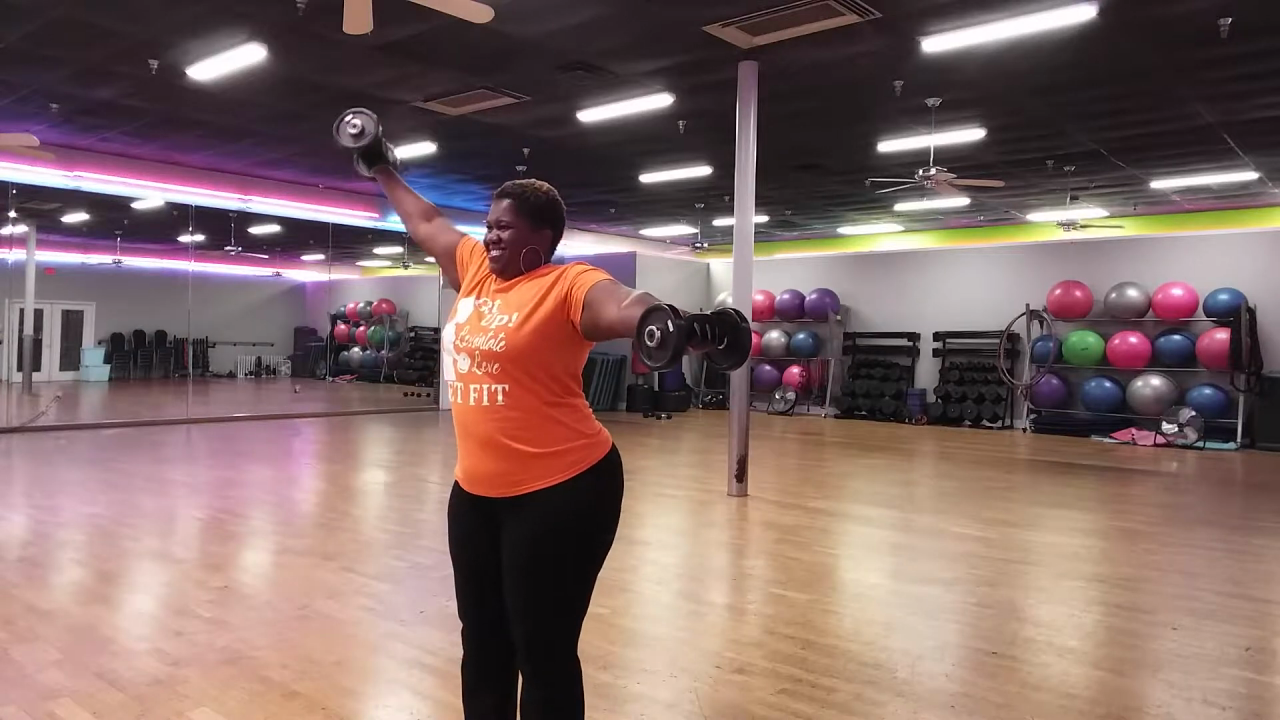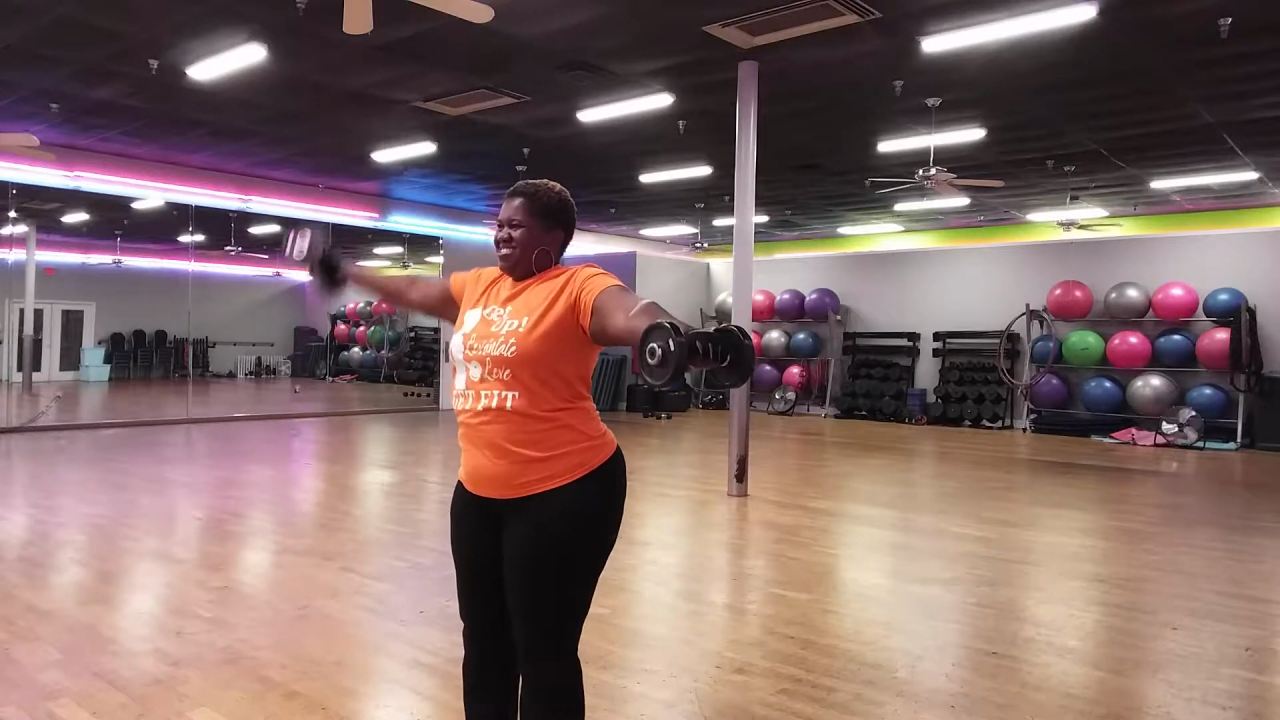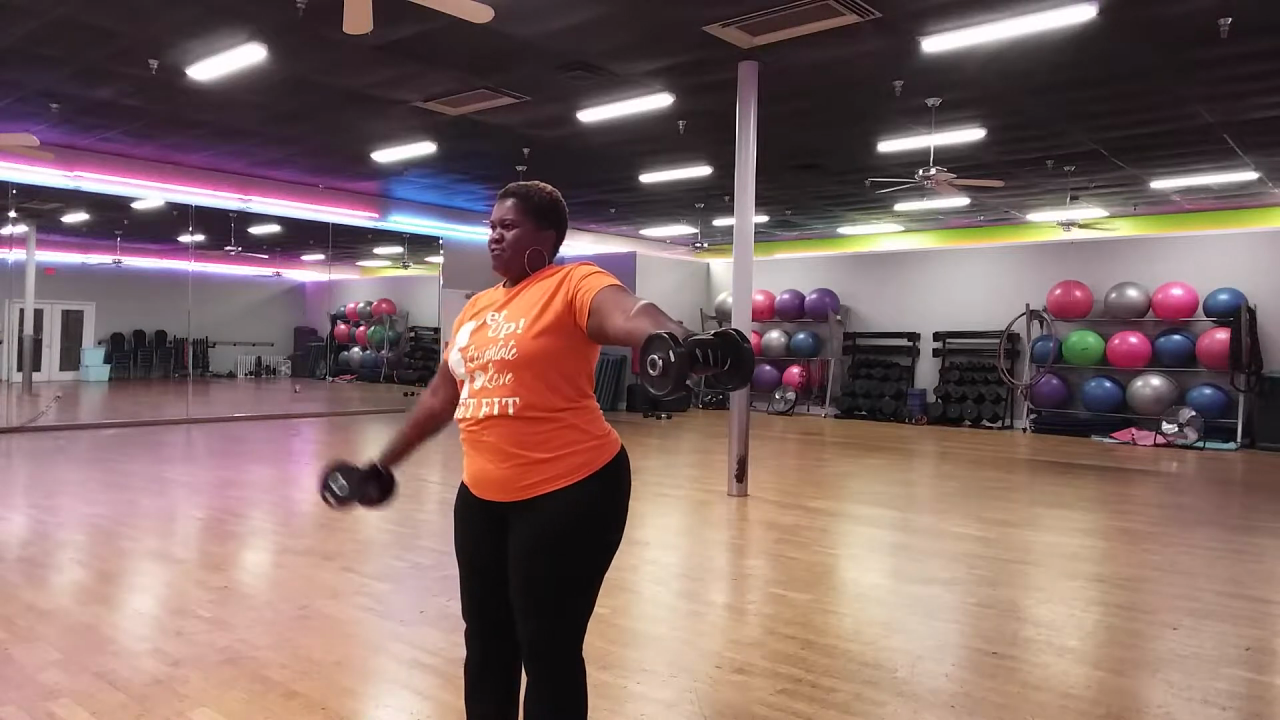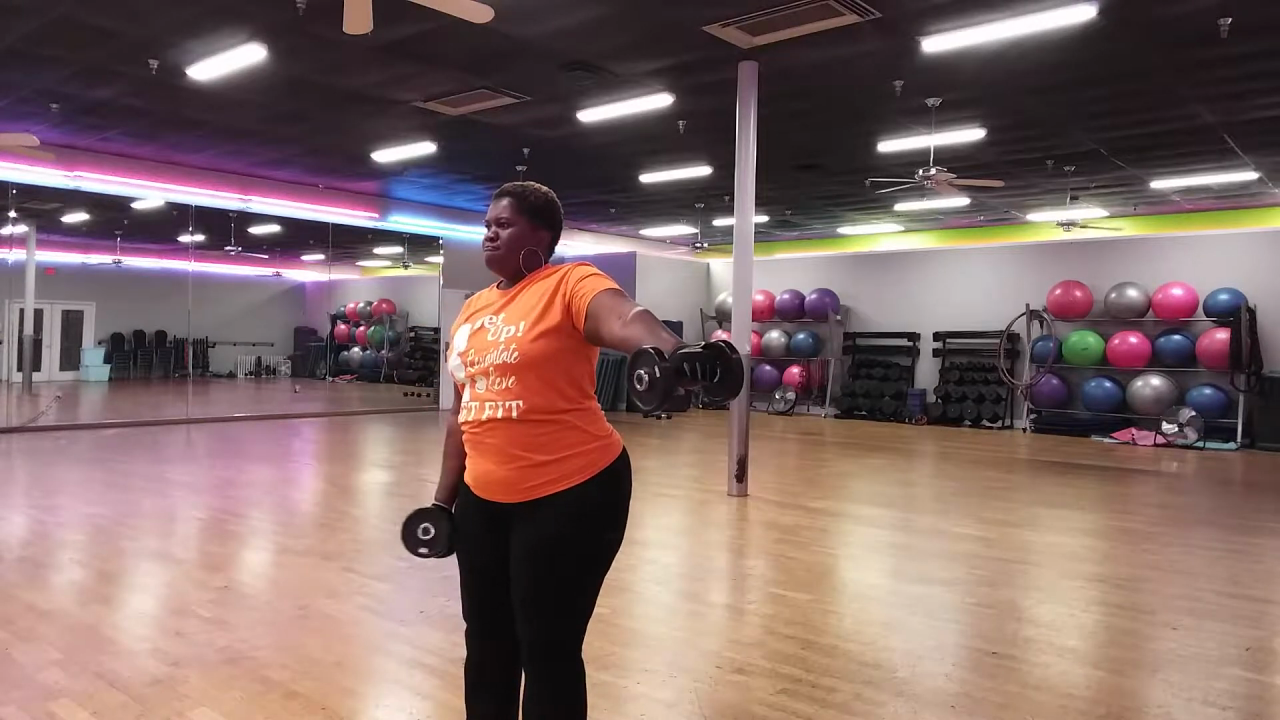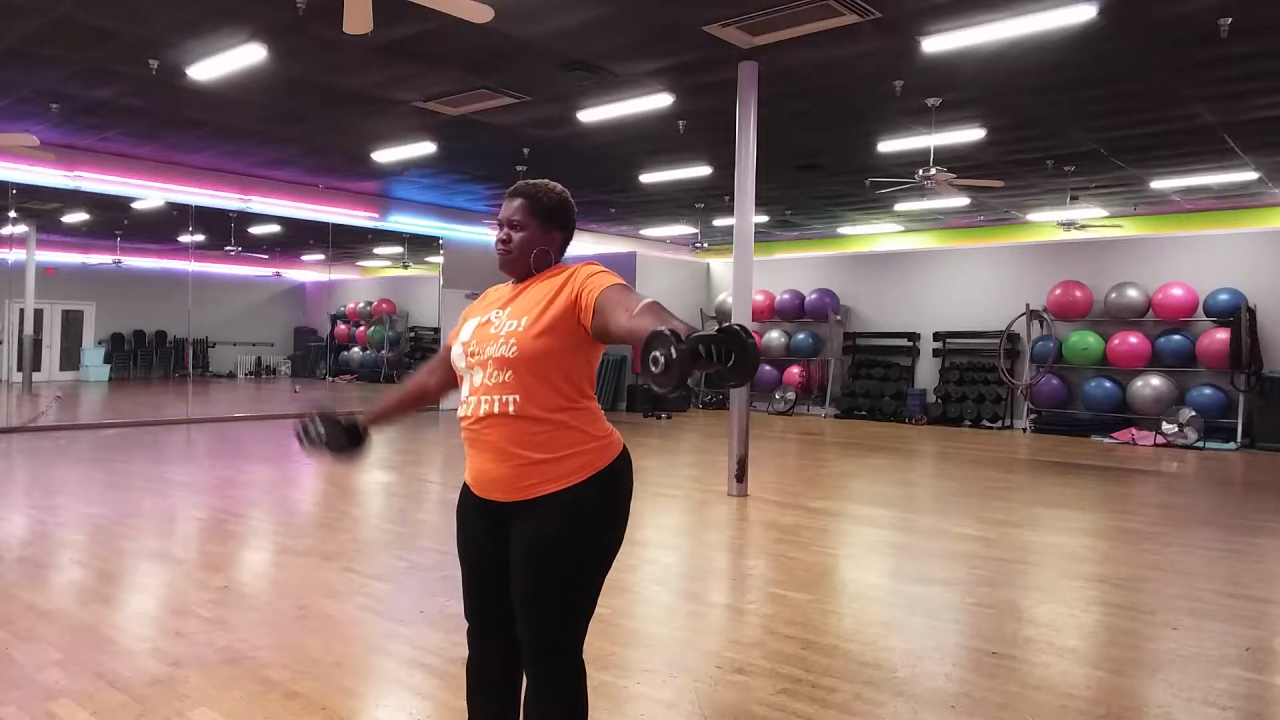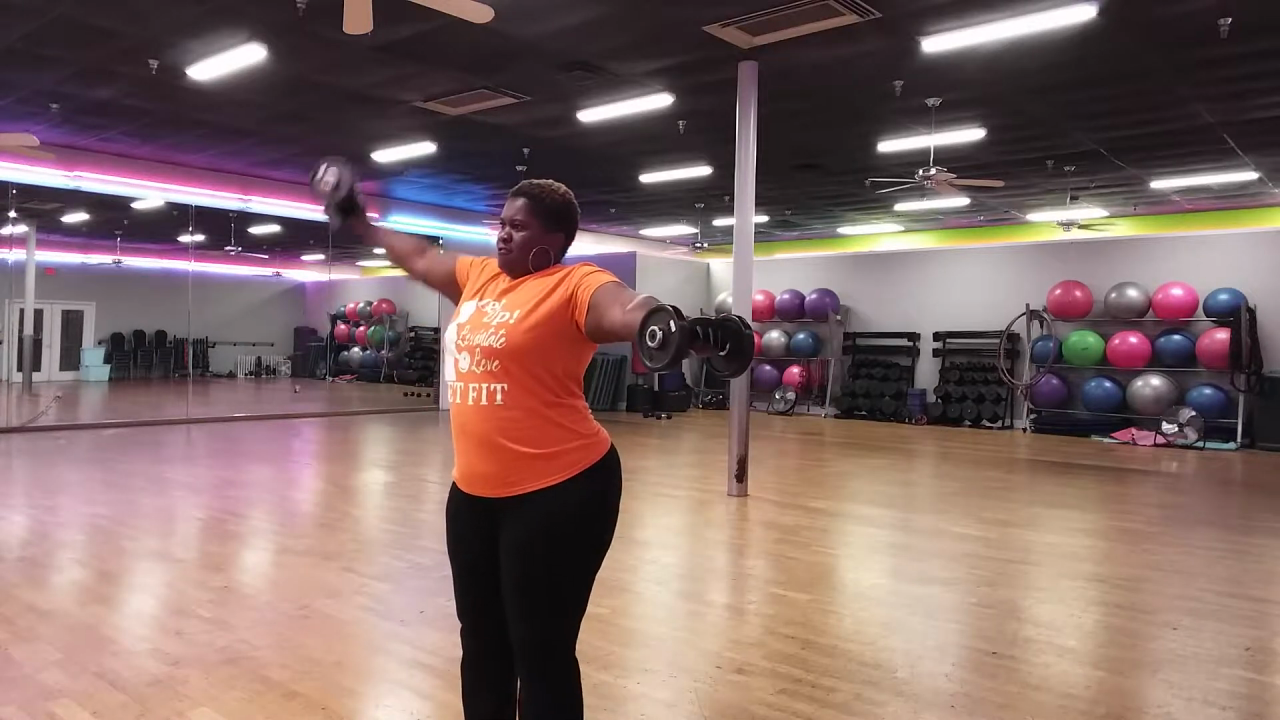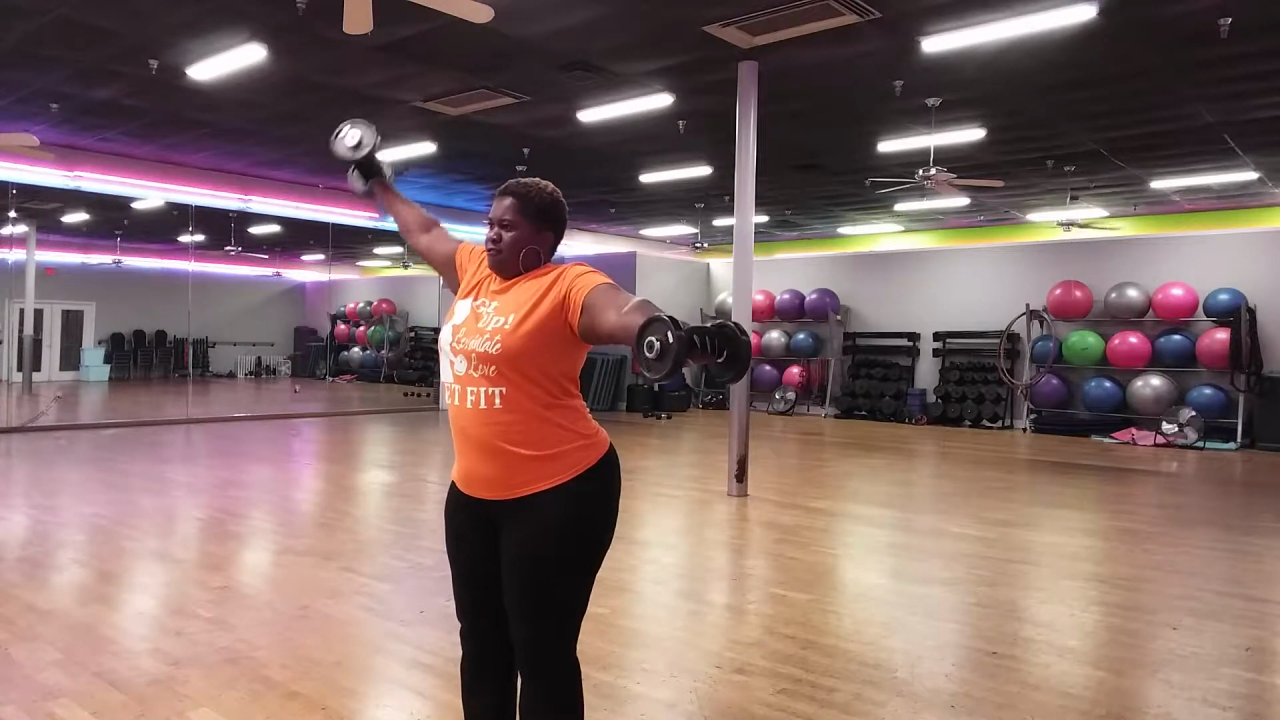
dt=0.4s
person 1, frame 1
left shoulder: (569, 285)
right shoulder: (476, 272)
left elbow: (625, 307)
right elbow: (426, 222)
right wrist: (383, 172)
left hip: (561, 491)
right hip: (477, 492)
left knee: (544, 651)
right knee: (482, 643)
person 1, frame 2
left shoulder: (579, 287)
right shoulder: (483, 286)
left elbow: (634, 316)
right elbow: (417, 290)
right wrist: (345, 271)
left hip: (567, 490)
right hip: (481, 493)
left knee: (543, 651)
right knee: (485, 643)
person 1, frame 3
left shoulder: (573, 285)
right shoulder: (477, 307)
left elbow: (629, 315)
right elbow: (438, 397)
left wrist: (680, 341)
right wrist: (384, 460)
left hip: (567, 493)
right hip: (483, 497)
left knee: (547, 650)
right knee: (485, 643)
person 1, frame 4
left shoulder: (570, 285)
right shoulder: (472, 310)
left elbow: (625, 319)
left wrist: (673, 352)
right wrist: (444, 498)
left hip: (569, 494)
right hip: (485, 499)
left knee: (547, 650)
right knee: (485, 644)
person 1, frame 5
left shoulder: (579, 285)
right shoulder: (485, 305)
left elbow: (635, 314)
right elbow: (436, 375)
left wrist: (685, 338)
right wrist: (366, 420)
left hip: (568, 493)
right hip: (485, 496)
left knee: (547, 651)
right knee: (487, 643)
person 1, frame 6
left shoulder: (575, 285)
right shoulder: (480, 277)
left elbow: (629, 309)
right elbow: (419, 256)
right wrist: (358, 220)
left hip: (557, 491)
right hip: (474, 492)
left knee: (540, 650)
right knee: (481, 642)
person 1, frame 7
left shoulder: (568, 285)
right shoulder: (475, 273)
left elbow: (625, 313)
right elbow: (424, 231)
right wrist: (380, 185)
left hip: (558, 492)
right hip: (474, 493)
left knee: (541, 651)
right knee: (481, 642)
